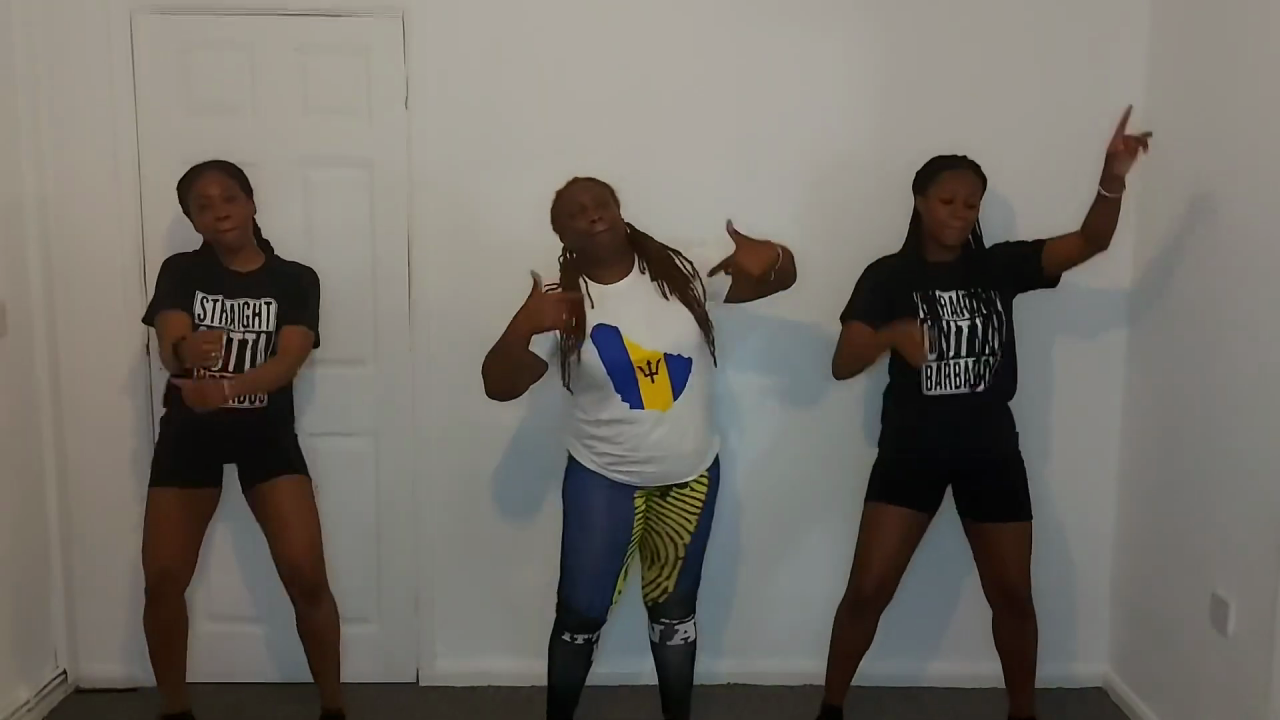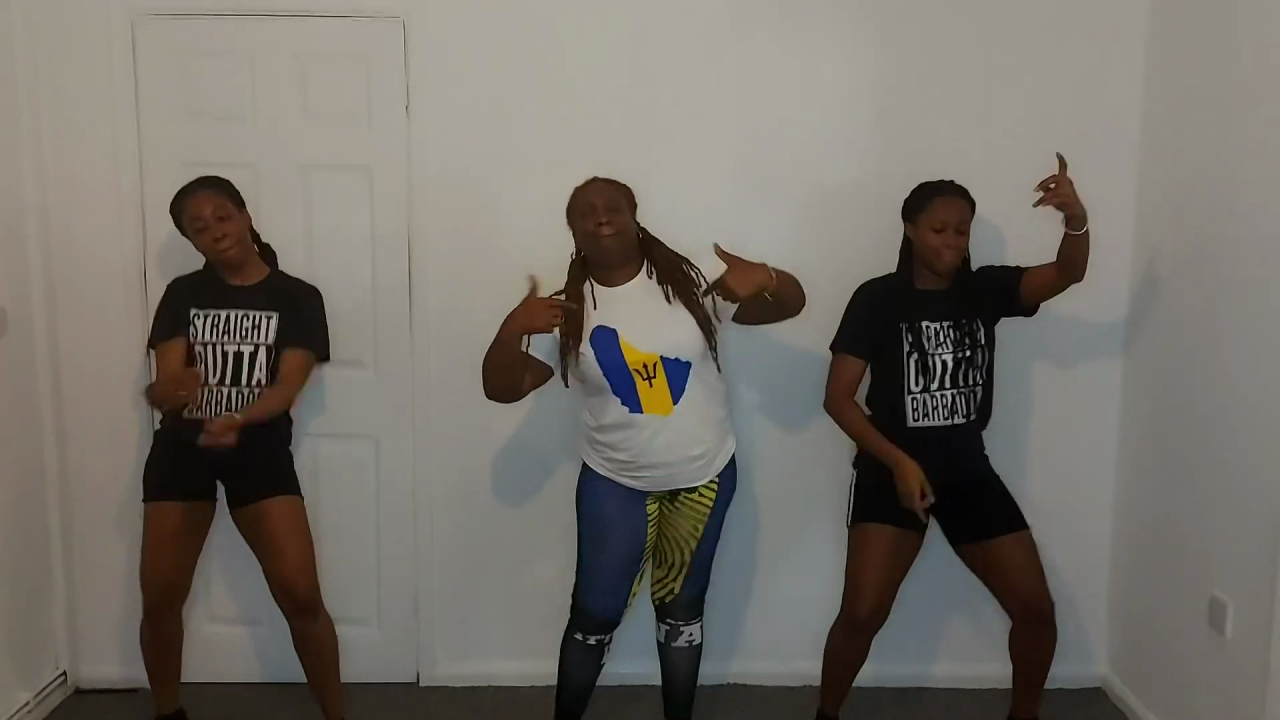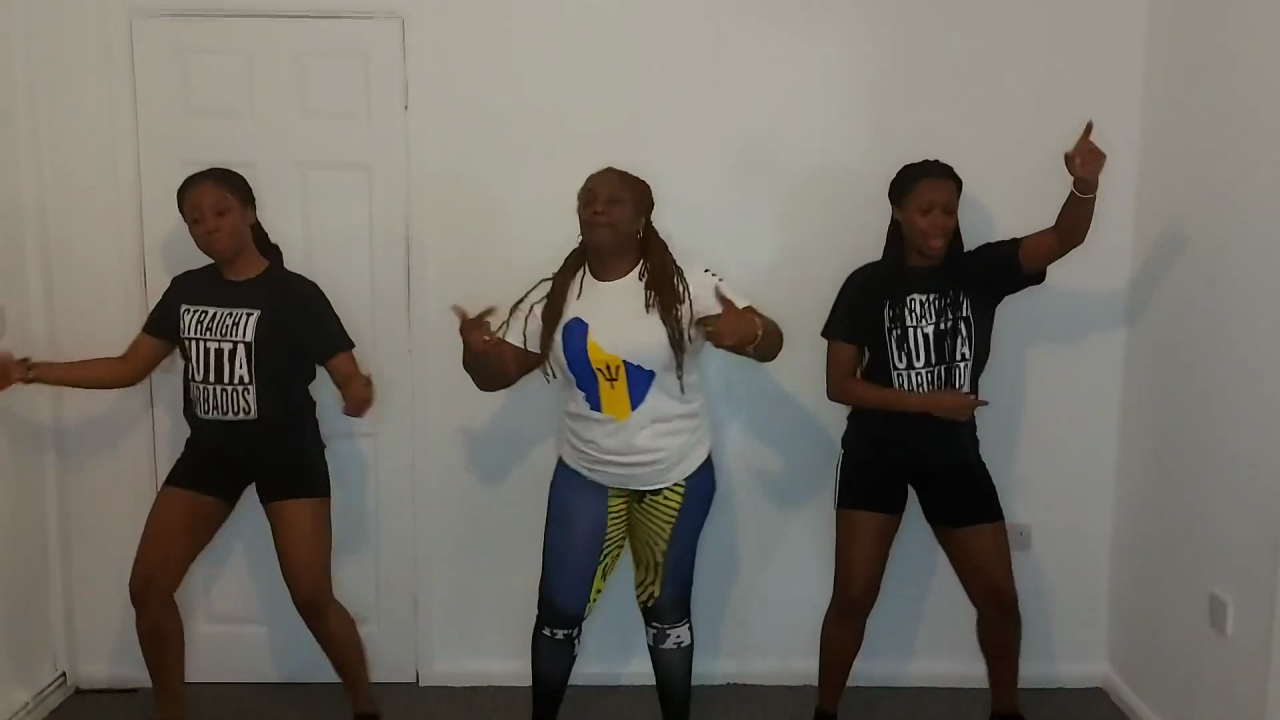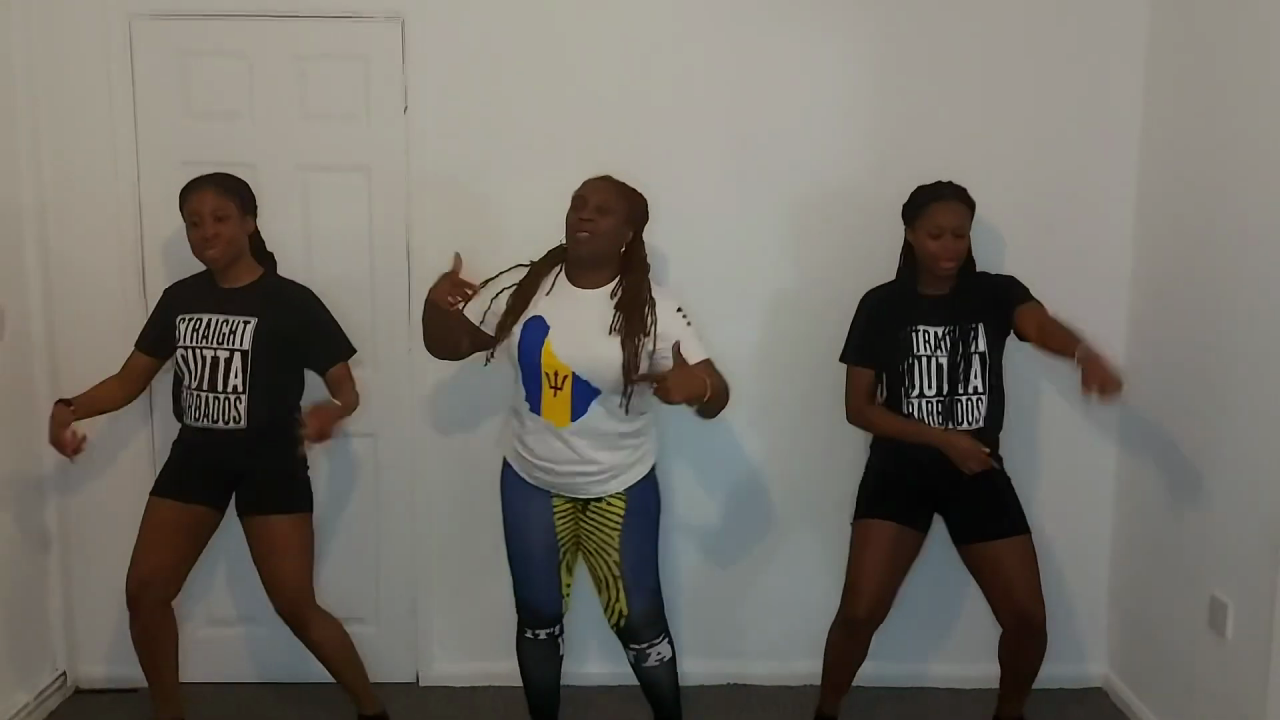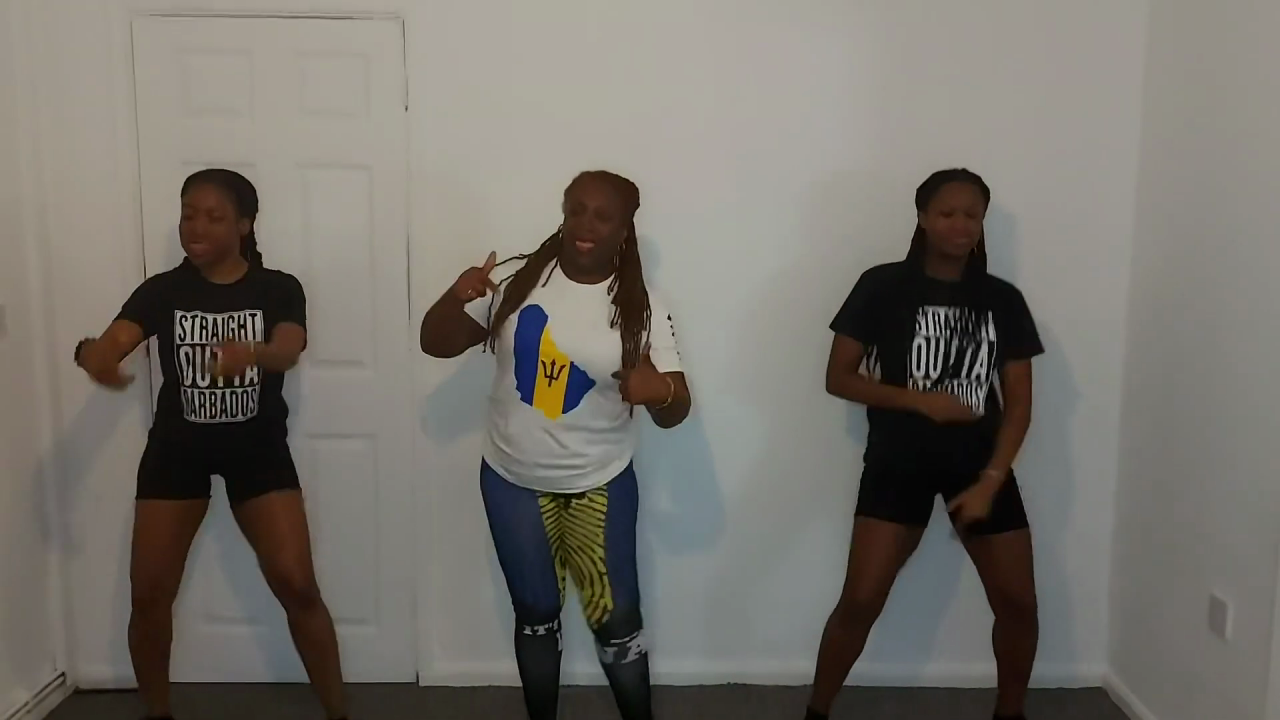
dt=0.3s
person 1, frame 1
left shoulder: (1002, 265)
right shoulder: (888, 277)
left elbow: (1090, 242)
right elbow: (842, 364)
left wrist: (1113, 178)
right wrist: (890, 336)
left hip: (990, 450)
right hip: (910, 449)
left knee: (1013, 597)
right knee: (868, 590)
person 1, frame 2
left shoulder: (986, 291)
right shoulder: (876, 300)
left elbow: (1068, 272)
right elbow: (838, 398)
left wrist: (1074, 216)
right wrist: (898, 461)
left hip: (966, 469)
right hip: (891, 471)
left knee: (1035, 610)
right knee: (862, 614)
person 1, frame 3
left shoulder: (982, 269)
right shoulder: (868, 283)
left elbow: (1065, 238)
right elbow: (839, 383)
left wrist: (1084, 185)
right wrist: (928, 401)
left hip: (954, 453)
right hip: (876, 453)
left knee: (999, 599)
right knee: (852, 597)
person 1, frame 4
left shoulder: (997, 293)
right shoulder: (881, 306)
left elbow: (1043, 329)
right elbow: (859, 408)
left wrist: (1087, 357)
right wrist: (942, 440)
left hip: (980, 472)
right hip: (900, 468)
left knee: (1027, 618)
right knee: (860, 612)
person 1, frame 5
left shoulder: (1002, 298)
right shoulder: (883, 286)
left elbow: (1018, 398)
right elbow: (838, 377)
left wrist: (992, 479)
right wrist: (917, 399)
left hip: (978, 461)
right hip: (899, 459)
left knee: (1019, 605)
right knee: (861, 602)
person 2, frame 1
left shoulder: (296, 280)
right shoulder: (180, 272)
left elbow: (288, 360)
right elbow: (174, 347)
left wrist: (229, 387)
right wrist: (192, 351)
left hip: (266, 435)
right hip: (187, 436)
left knee: (307, 577)
right knee: (162, 582)
person 2, frame 2
left shoulder: (298, 297)
right shoulder: (183, 294)
left elbow: (288, 387)
right elbow: (166, 386)
left wrist: (236, 422)
right wrist: (168, 393)
left hip: (261, 456)
right hip: (181, 454)
left knee: (301, 597)
right knee: (161, 601)
person 2, frame 3
left shoulder: (296, 294)
right shoulder: (186, 290)
left elbow: (347, 374)
right elbow: (129, 368)
left wrist: (360, 391)
left hip: (287, 452)
right hip: (210, 451)
left knee: (312, 596)
right knee: (147, 585)
person 2, frame 4
left shoulder: (291, 302)
right shoulder: (179, 298)
left elbow: (347, 388)
right elbow: (131, 379)
left wrist: (329, 414)
right wrist: (70, 407)
left hip: (271, 462)
right hip: (194, 460)
left knee: (295, 607)
right knee: (144, 591)
person 2, frame 5
left shoulder: (279, 289)
right shoulder: (162, 291)
left elbow: (286, 353)
right elbow: (109, 346)
left wrist: (249, 353)
right wrist: (92, 353)
left hip: (258, 448)
right hip: (177, 450)
left knee: (297, 586)
right knee: (149, 593)
person 3, frame 1
left shoulder: (681, 274)
right shoulder: (559, 304)
left elbow: (780, 275)
right elbow: (499, 386)
left wrist: (767, 256)
right wrist: (525, 325)
left hip: (689, 475)
right hip: (603, 479)
left knee: (673, 606)
right knee: (581, 612)
person 3, frame 2
left shoulder: (693, 279)
right shoulder: (566, 310)
left elbow: (790, 301)
right elbow: (504, 388)
left wrist: (761, 281)
right wrist: (513, 331)
left hip: (703, 475)
right hip: (617, 482)
left knee: (680, 607)
right knee: (595, 614)
person 3, frame 3
left shoulder: (683, 286)
right shoulder: (553, 298)
left elbow: (769, 344)
right elbow: (496, 374)
left wrist: (748, 330)
right wrist: (475, 345)
left hip: (676, 477)
right hip: (587, 477)
left knee: (665, 608)
right knee: (560, 609)
person 3, frame 4
left shoulder: (653, 309)
right shoulder: (521, 286)
left elbow: (715, 396)
right elbow: (449, 345)
left wrist: (696, 388)
right wrist: (438, 305)
left hip: (620, 488)
right hip: (531, 484)
left knee: (640, 620)
right knee: (538, 616)
person 3, frame 5
left shoulder: (642, 307)
right shoulder: (515, 280)
left elbow: (675, 409)
right elbow: (438, 343)
left wrist: (660, 392)
right wrist: (455, 298)
left hip: (600, 485)
right hip: (512, 481)
left knee: (617, 618)
right knee: (536, 613)
